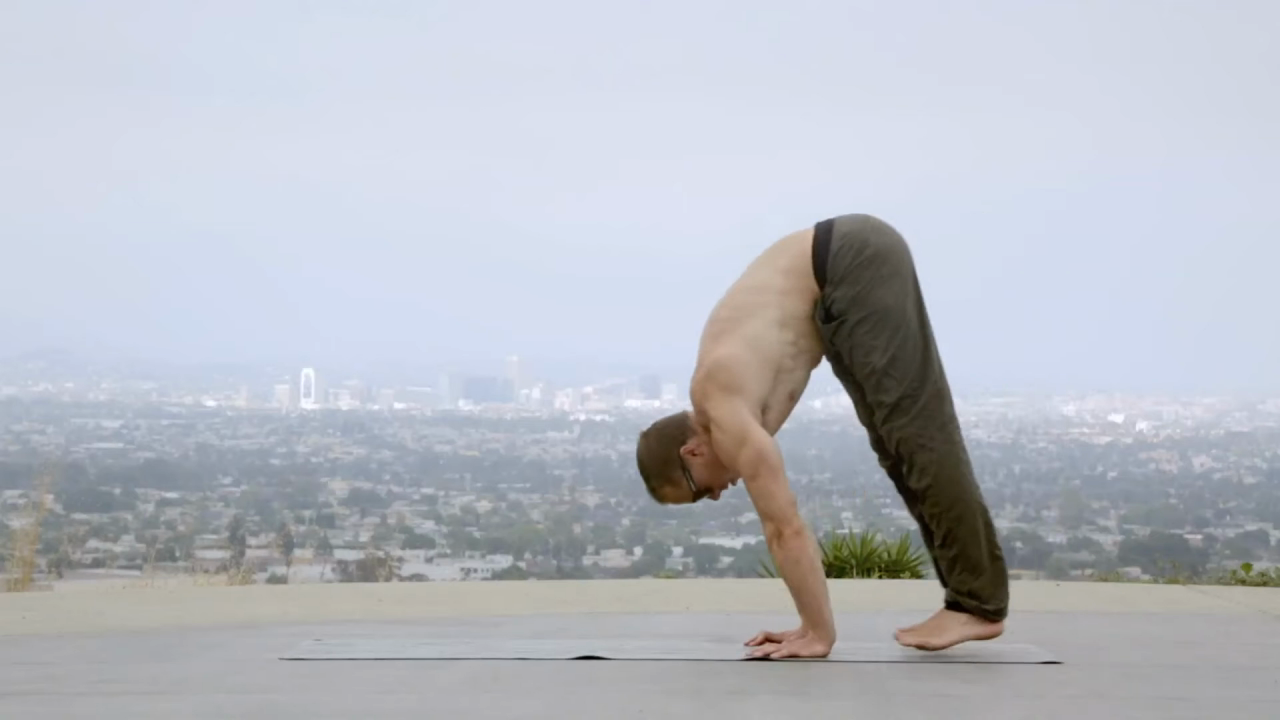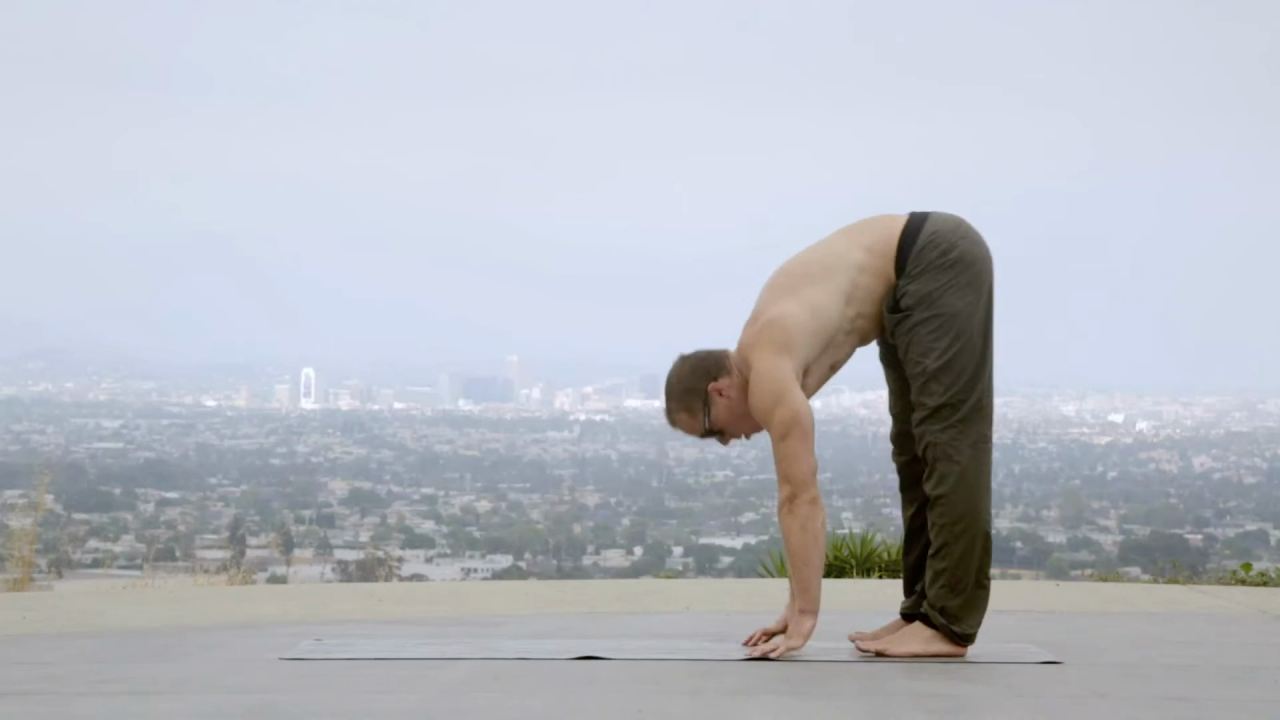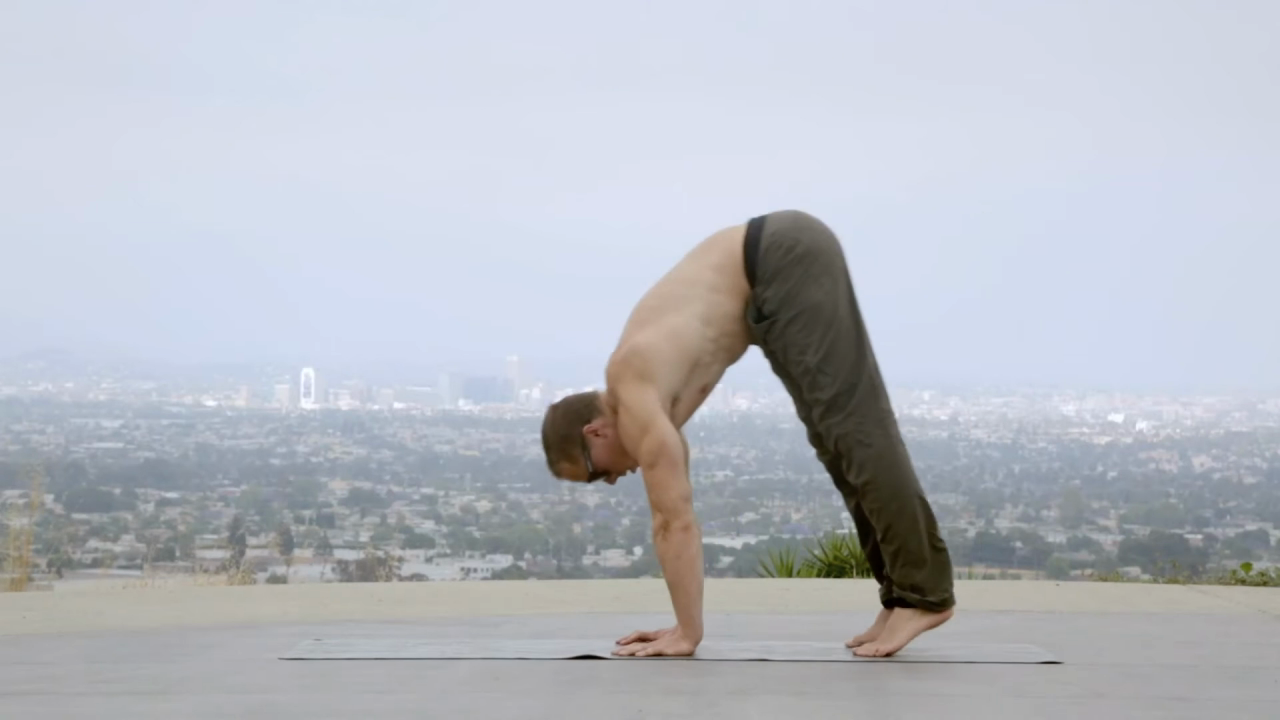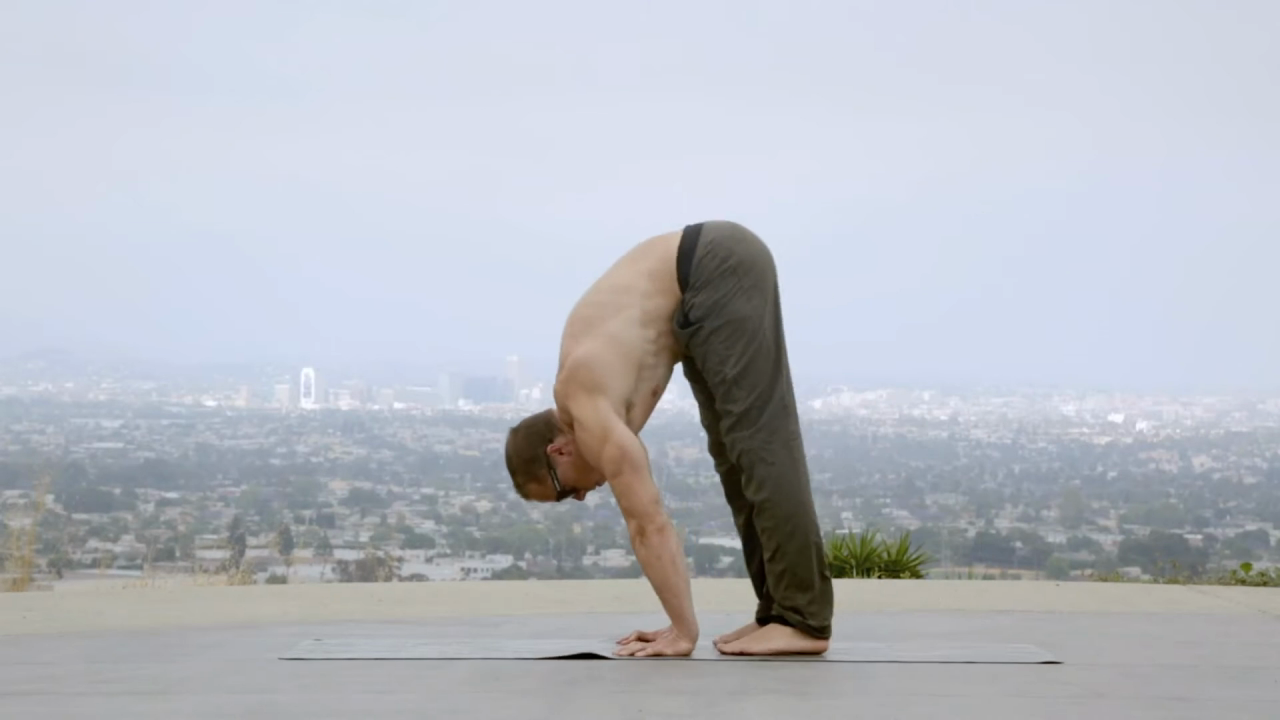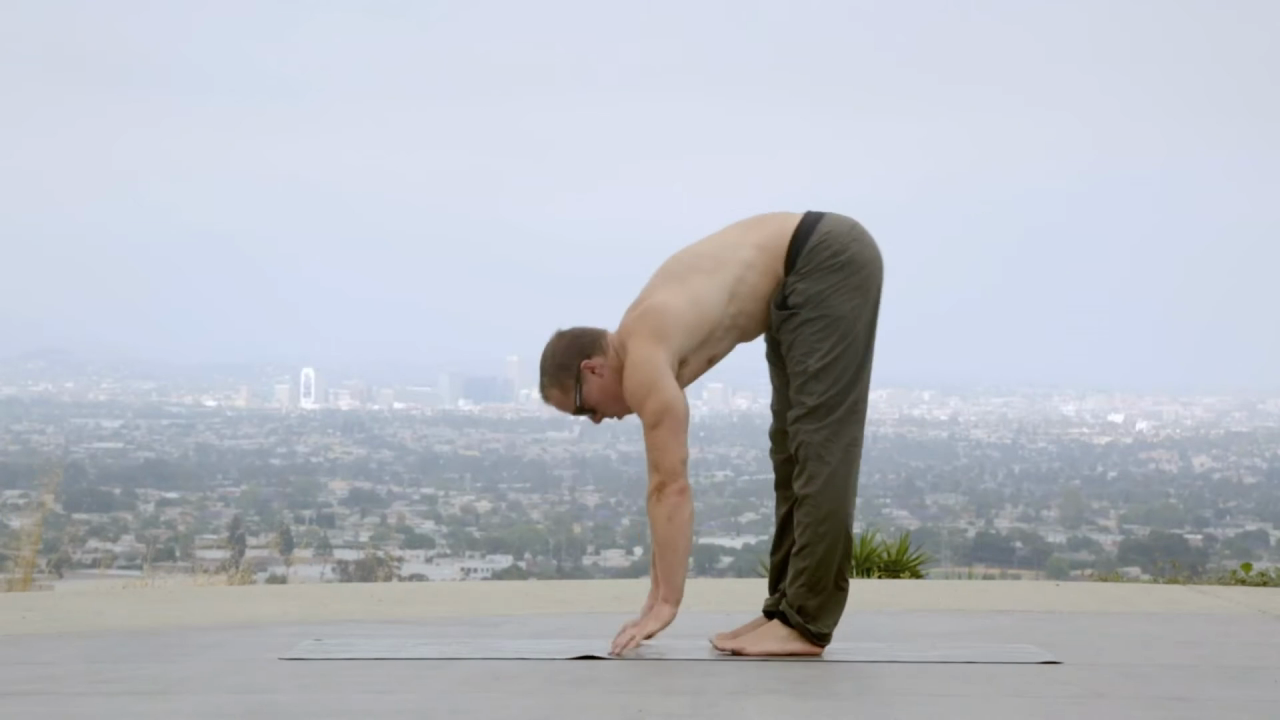
dt=0.3s
person 1, frame 1
left shoulder: (725, 418)
right shoulder: (727, 408)
left elbow: (787, 529)
right elbow: (786, 525)
left wrist: (819, 633)
right wrist: (813, 623)
left hip: (857, 261)
right hip: (852, 266)
left knee: (916, 432)
right knee: (896, 440)
left ankle: (978, 602)
right ankle: (970, 597)
person 1, frame 2
left shoulder: (768, 376)
right shoulder: (761, 365)
left elbow: (799, 497)
right elbow: (797, 494)
left wrist: (804, 611)
right wrist: (798, 607)
left hip: (938, 260)
right hip: (922, 268)
left knee: (948, 440)
right knee: (917, 445)
left ankle: (949, 621)
right ankle: (926, 611)
person 1, frame 3
left shoulder: (635, 407)
right shoulder: (650, 402)
left elbow: (676, 524)
right elbow: (675, 519)
left wrist: (687, 632)
right wrist: (684, 623)
left hip: (792, 258)
right hip: (784, 264)
left knee: (850, 428)
right knee: (836, 434)
left ankle: (922, 593)
right ankle: (905, 593)
person 1, frame 4
left shoulder: (589, 420)
right shoulder: (611, 411)
left elbow: (652, 528)
right elbow: (650, 525)
left wrist: (685, 632)
right wrist: (677, 625)
left hip: (721, 266)
right hip: (719, 272)
left knee: (761, 447)
right knee: (737, 450)
left ankle: (802, 619)
right ankle: (782, 613)
person 1, frame 5
left shoulder: (641, 360)
right shoulder: (651, 356)
left elbow: (669, 486)
right elbow: (674, 486)
left wrist: (664, 600)
right wrist: (663, 592)
left hip: (826, 257)
right hip: (814, 259)
left knee: (820, 441)
right knee: (797, 440)
left ankle: (806, 620)
right ankle: (791, 610)
